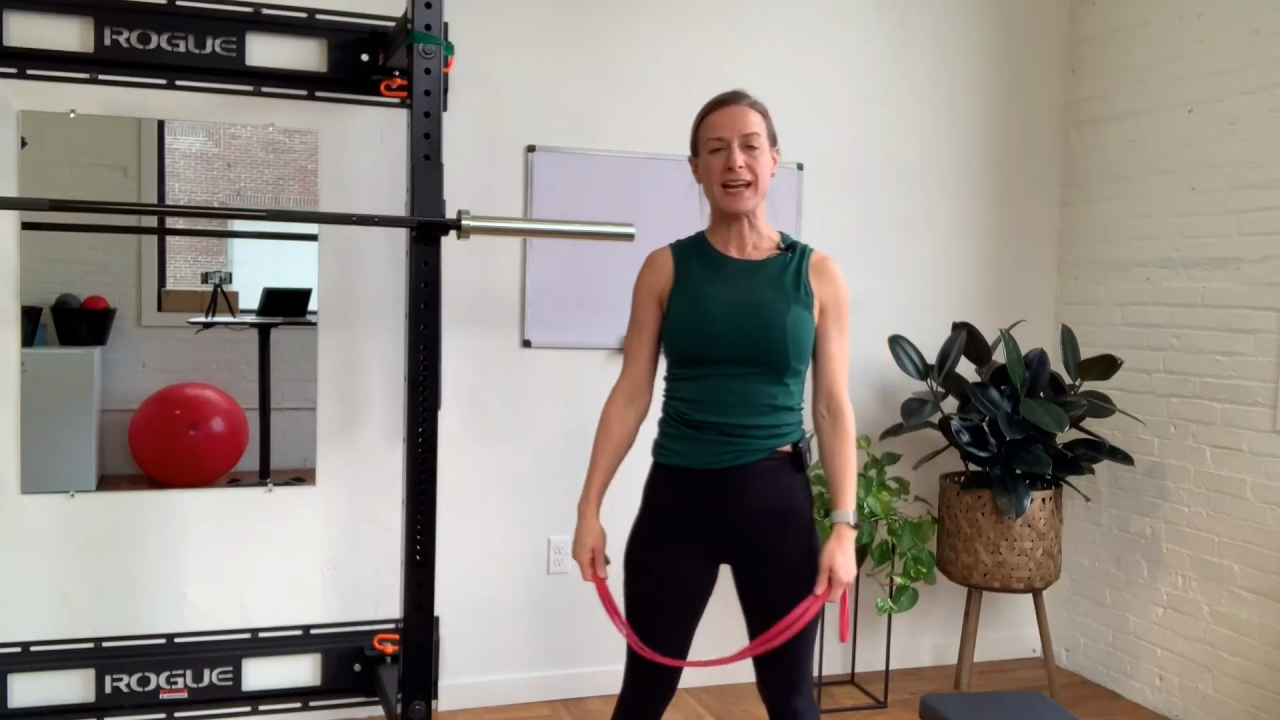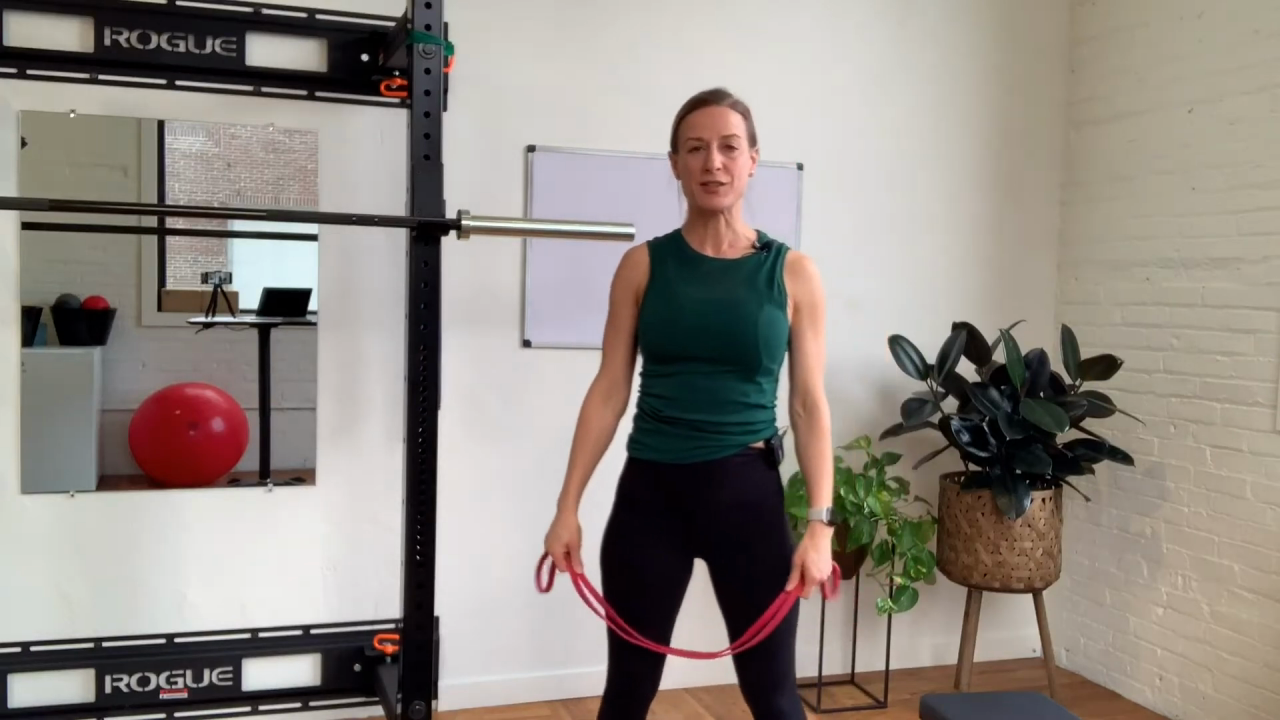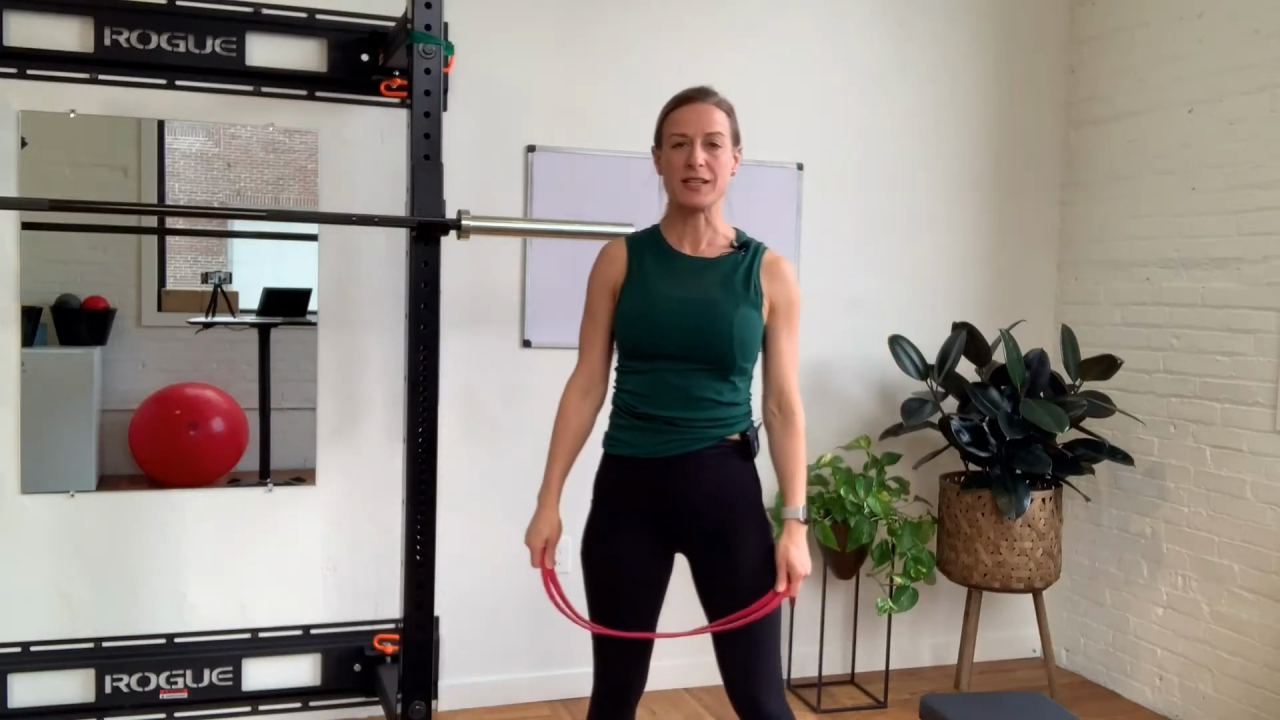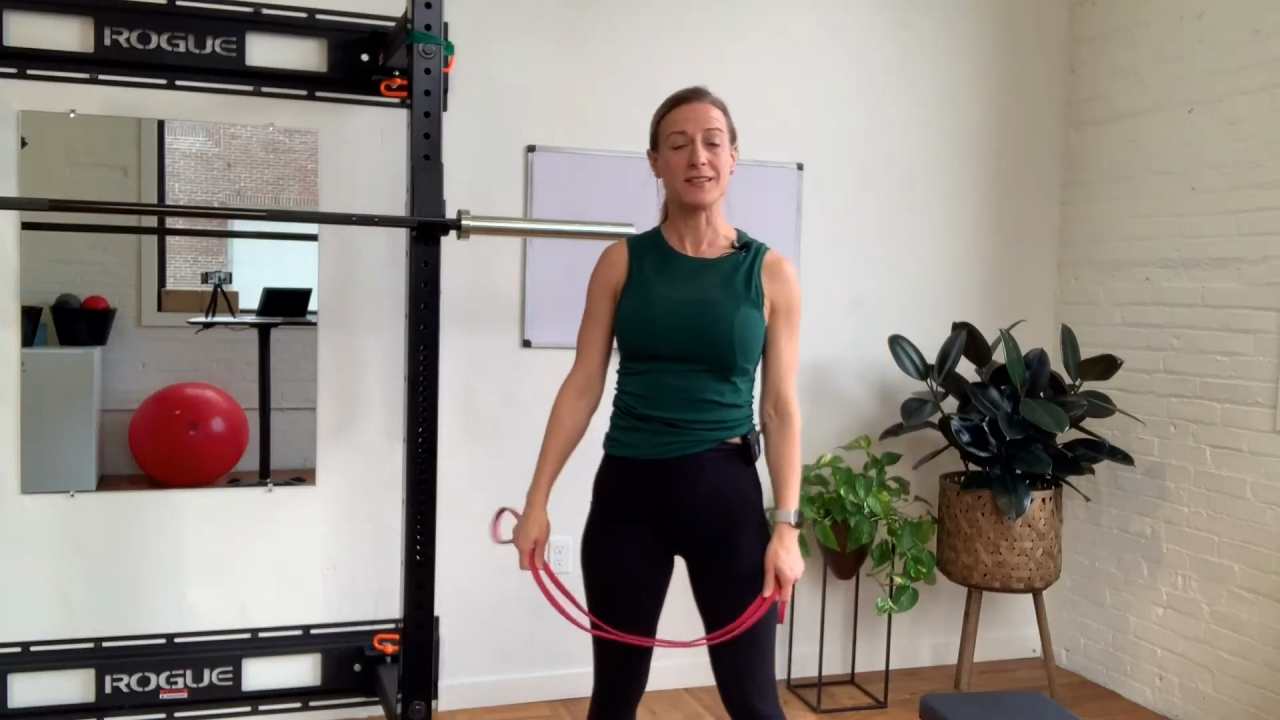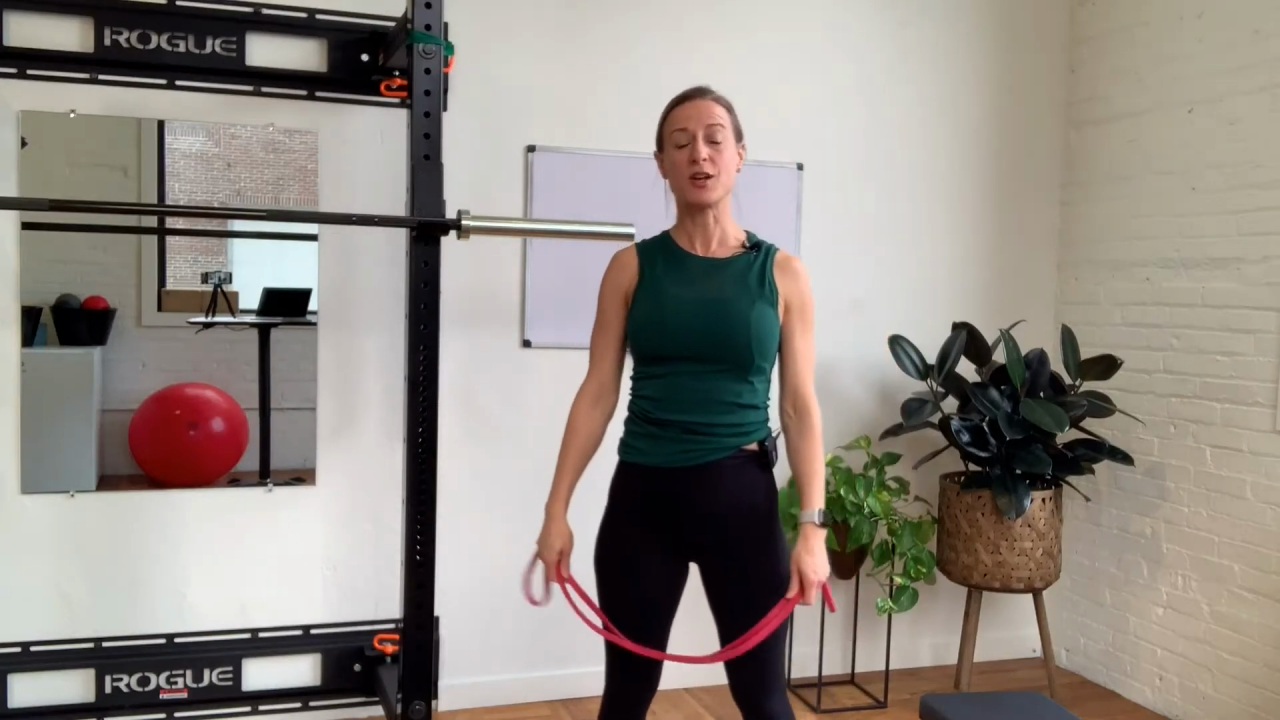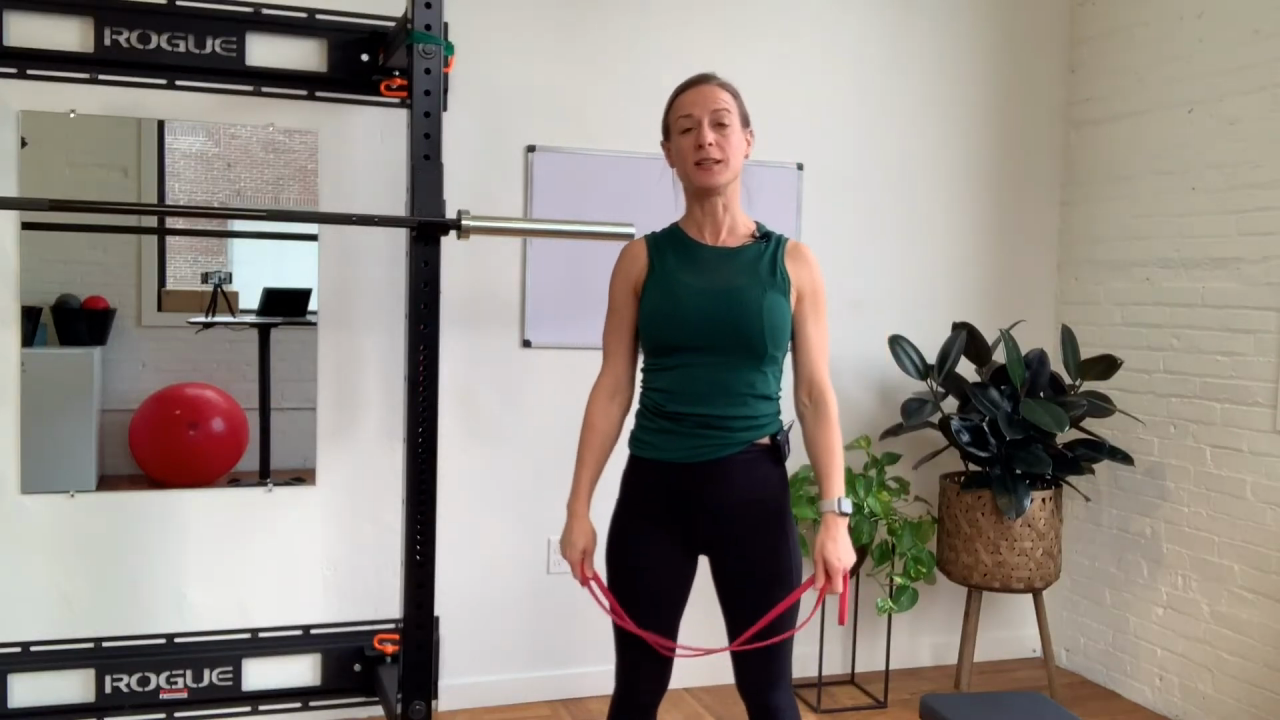
dt=0.2s
person 1, frame 1
left shoulder: (816, 274)
right shoulder: (666, 268)
left elbow: (833, 406)
right elbow: (631, 393)
left wrist: (844, 526)
right wrist: (589, 509)
left hip: (774, 498)
right hip: (677, 498)
person 1, frame 2
left shoulder: (792, 272)
right shoulder: (643, 265)
left elbow: (809, 405)
right elbow: (609, 389)
left wrist: (819, 523)
right wrist: (568, 506)
left hip: (747, 493)
right hip: (650, 493)
person 1, frame 3
left shoulder: (769, 272)
right shoulder: (621, 260)
left elbow: (783, 403)
right elbow: (587, 384)
left wrist: (795, 522)
right wrist: (549, 499)
left hip: (723, 484)
right hip: (628, 487)
person 1, frame 4
left shoulder: (770, 272)
right shoulder: (621, 262)
left elbow: (781, 407)
right elbow: (583, 385)
left wrist: (786, 526)
right wrist: (537, 498)
left hip: (723, 487)
right hip: (628, 488)
person 1, frame 5
left shoulder: (781, 272)
right shoulder: (632, 267)
left elbow: (800, 406)
right elbow: (598, 392)
left wrist: (812, 526)
right wrist: (556, 509)
left hip: (740, 494)
right hip: (642, 495)
person 1, frame 6
left shoulder: (791, 261)
right shoulder: (642, 259)
left elbow: (815, 394)
right elbow: (612, 388)
left wrist: (834, 515)
right wrist: (578, 506)
left hip: (751, 489)
right hip: (653, 489)
